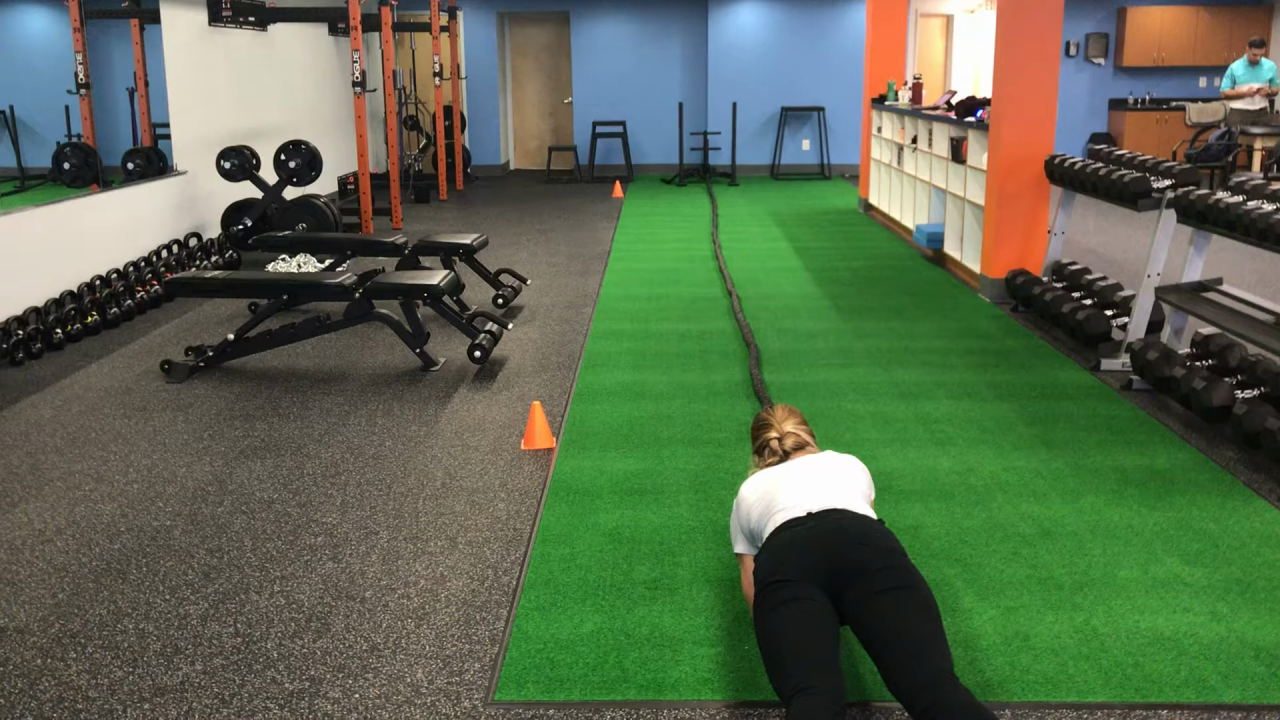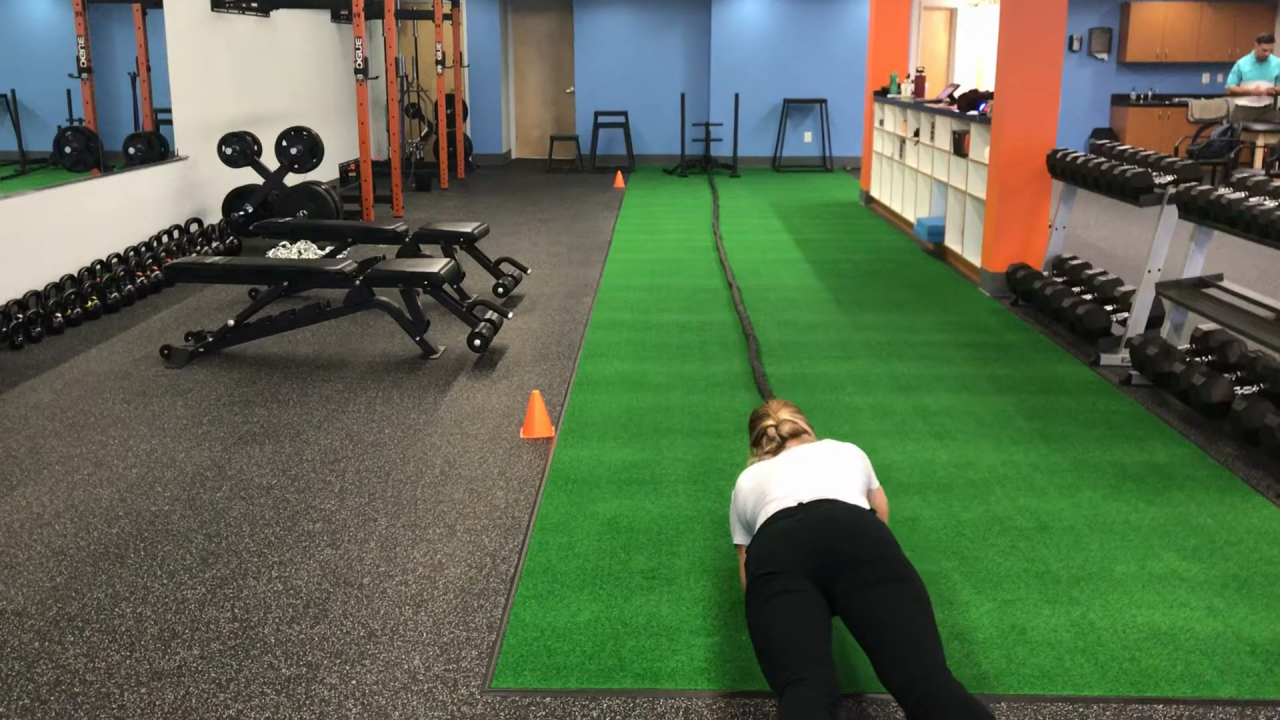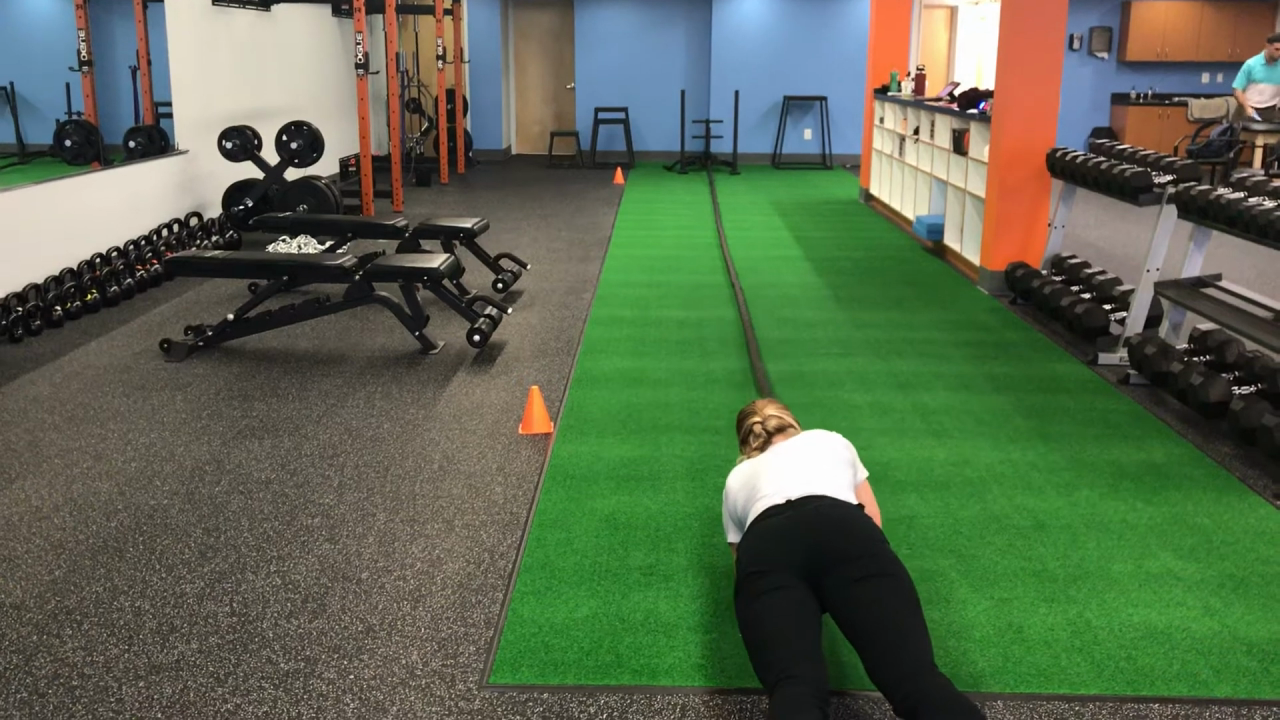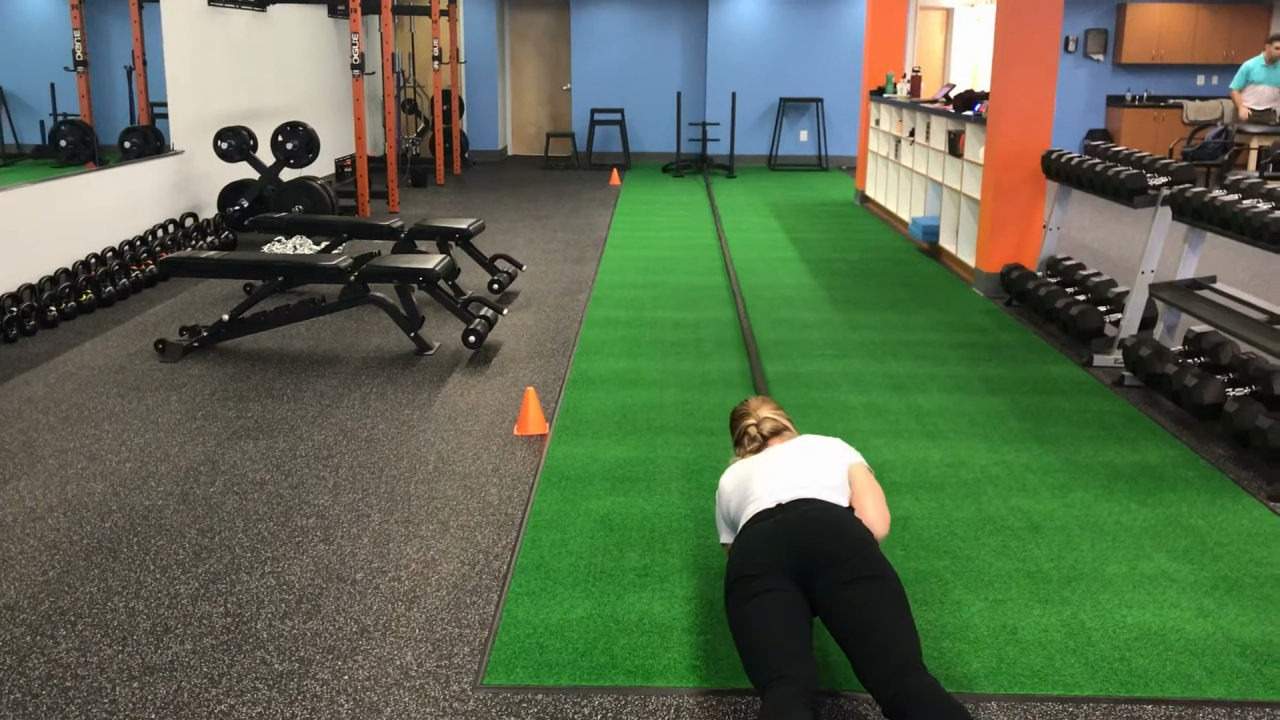
dt=0.4s
person 1, frame 1
left shoulder: (749, 491)
right shoulder: (848, 463)
left elbow: (752, 584)
left hip: (785, 563)
right hip: (866, 546)
right knee: (935, 687)
person 1, frame 2
left shoulder: (747, 480)
right shoulder: (846, 451)
left elbow: (748, 571)
left hip: (777, 553)
right hip: (855, 538)
right knee: (927, 680)
person 1, frame 3
left shoulder: (736, 478)
right shoulder: (831, 440)
right elbow: (871, 518)
left hip: (766, 549)
right hip: (844, 534)
left knee: (796, 692)
right knee: (916, 677)
person 1, frame 4
left shoulder: (730, 478)
right shoulder: (831, 447)
right elbow: (876, 524)
left hip: (757, 552)
right hip: (836, 536)
left knee: (787, 693)
right knee: (905, 679)
